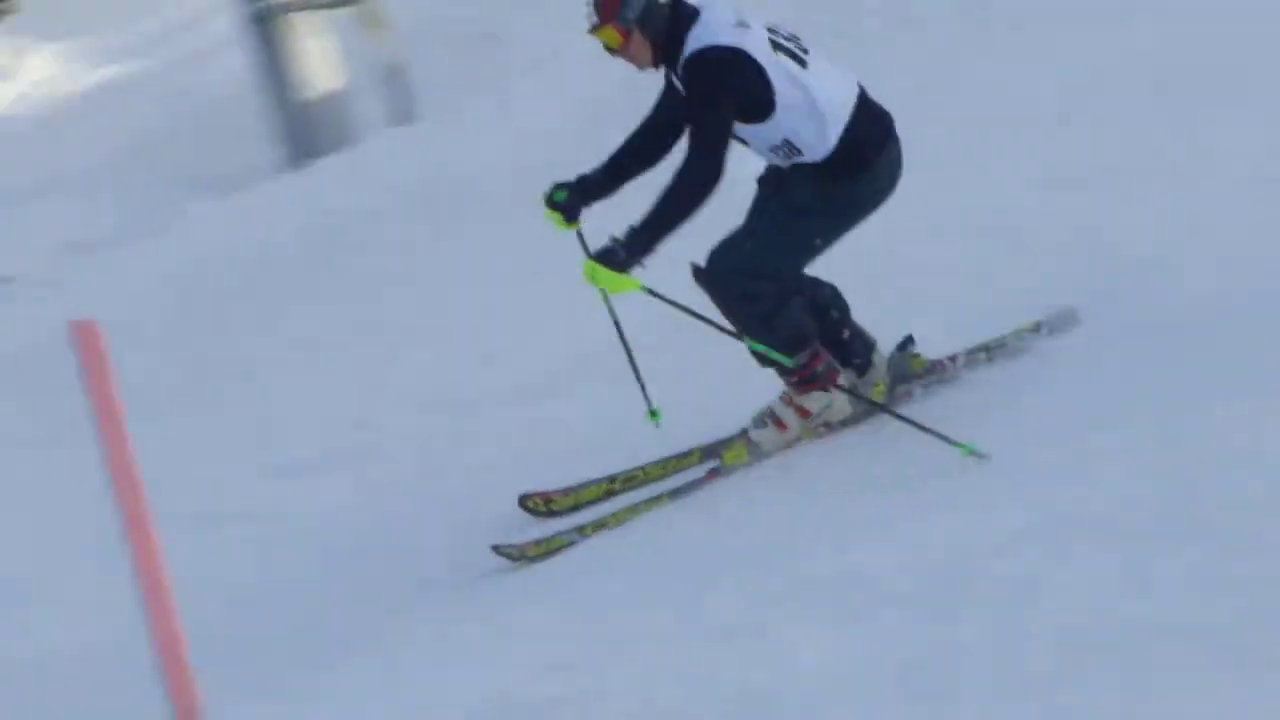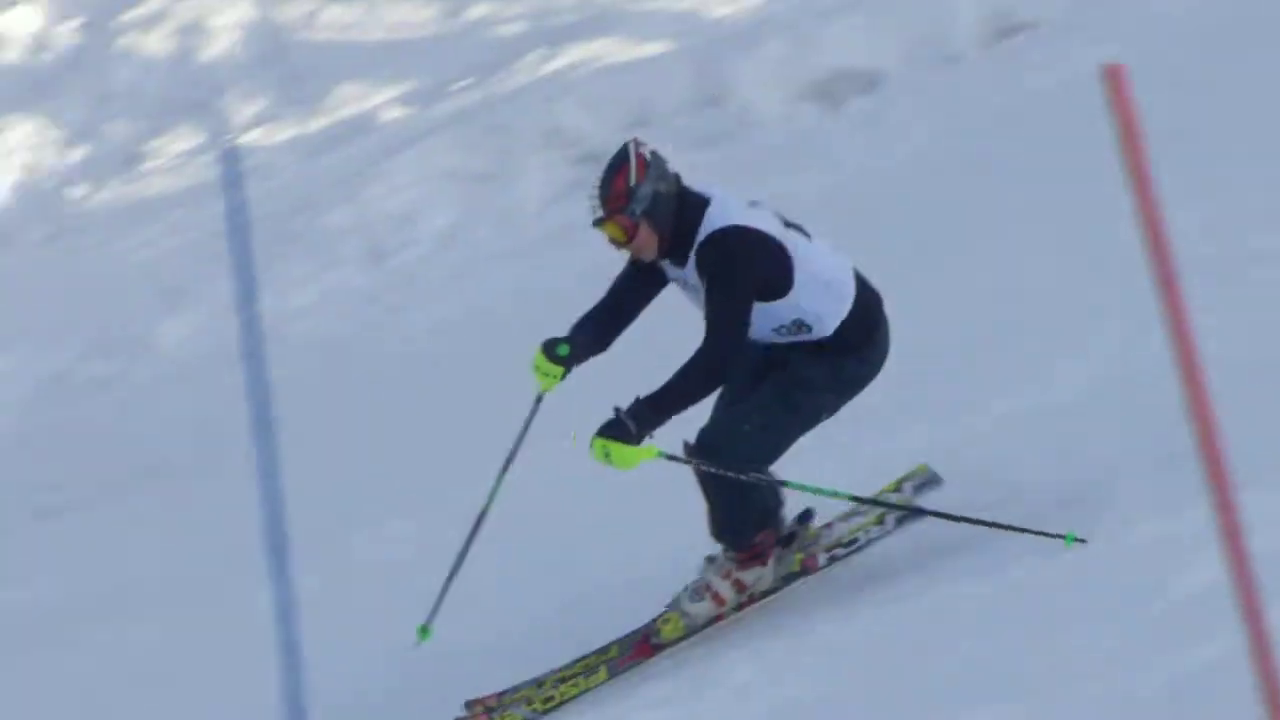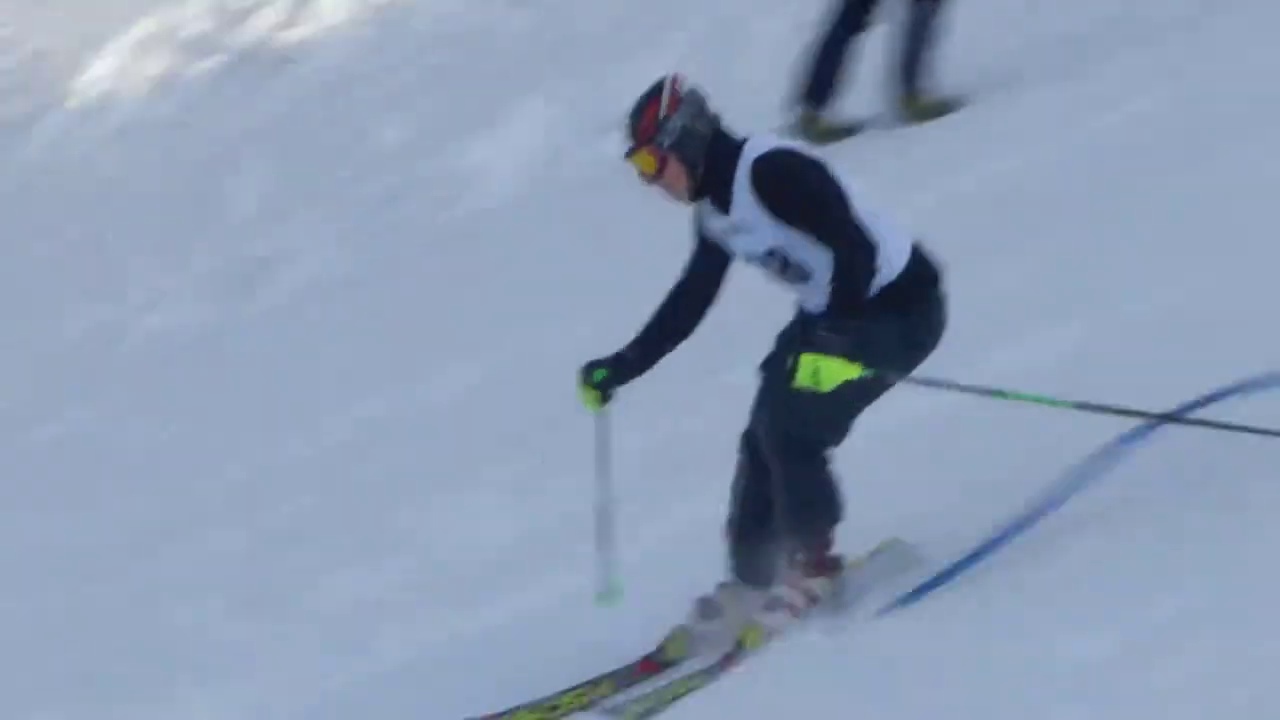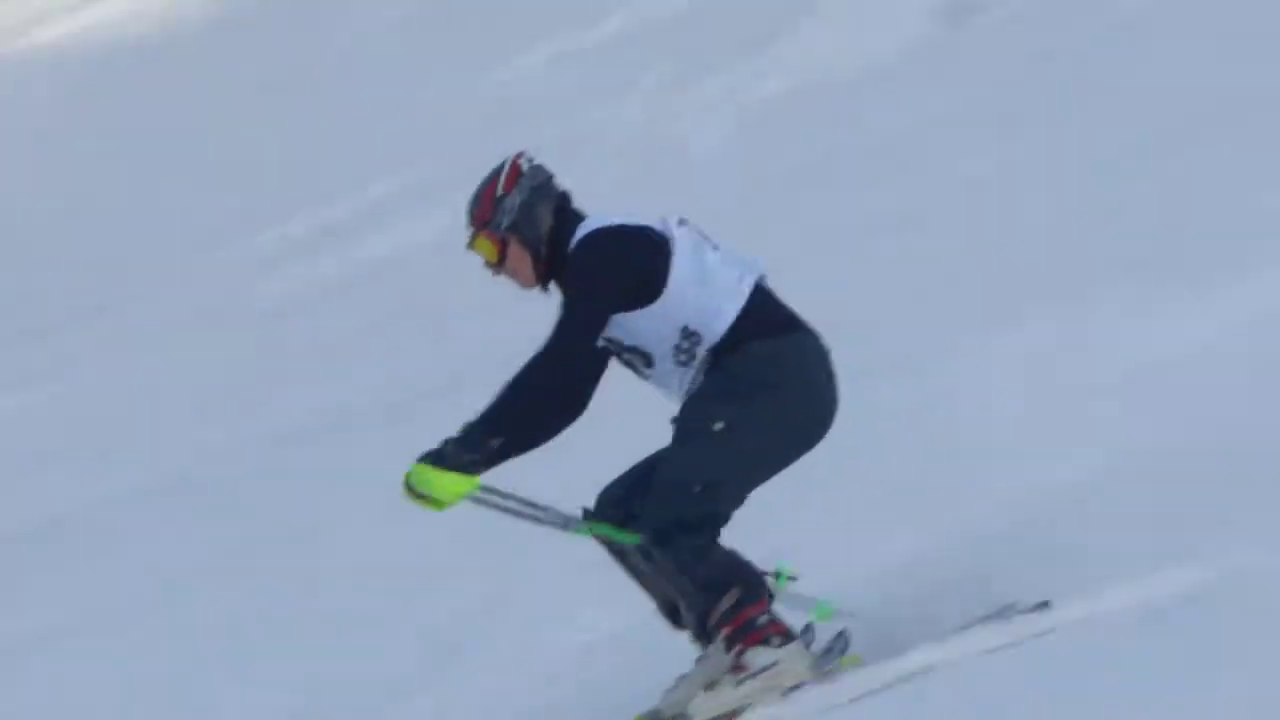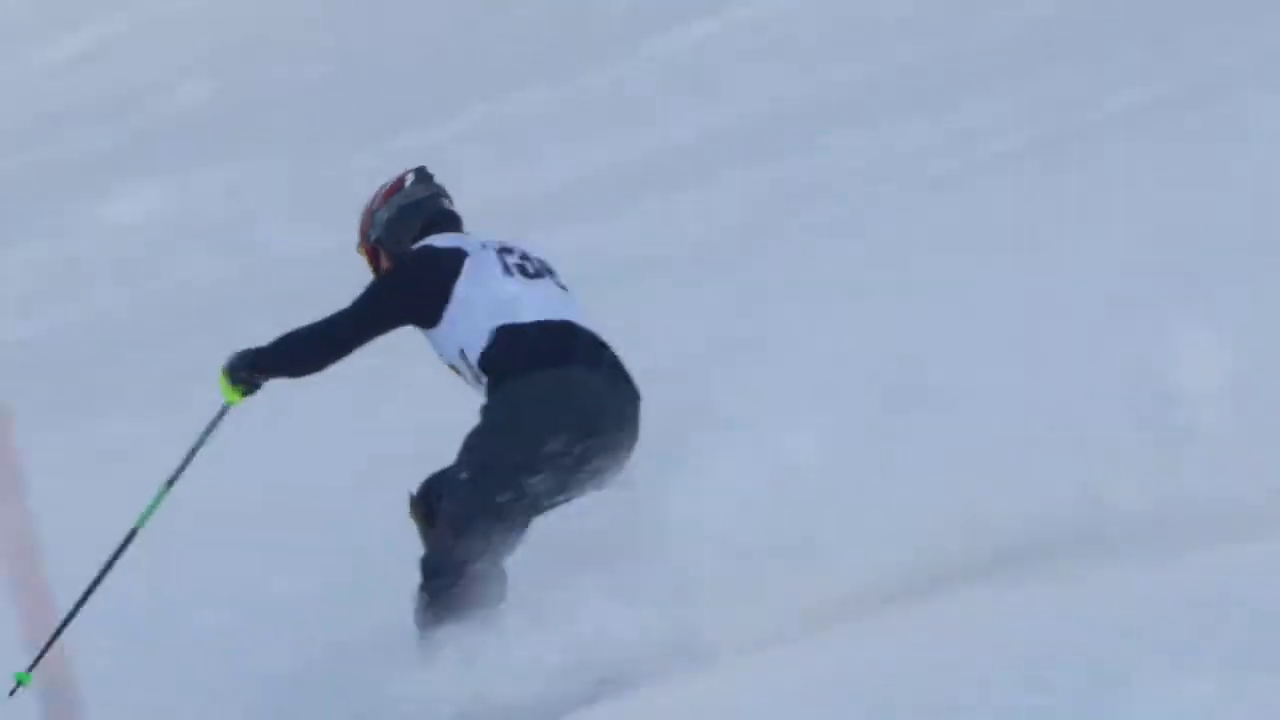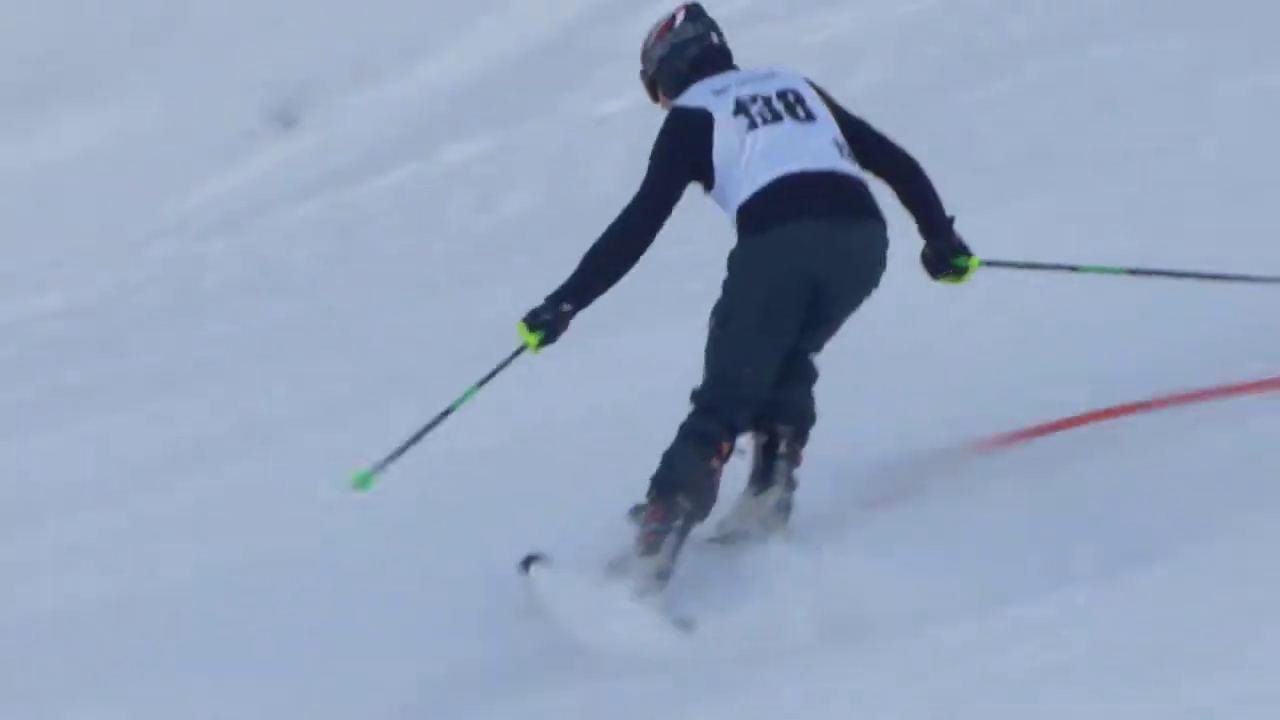
dt=0.4s
person 1, frame 1
left shoulder: (707, 61)
right shoulder: (700, 44)
left elbow: (701, 173)
right elbow: (654, 137)
left wrist: (628, 249)
right wrist: (584, 191)
left hip: (855, 170)
right hip: (814, 159)
left knee: (732, 276)
right knee: (760, 269)
left ankle: (816, 388)
right ankle: (857, 364)
person 1, frame 2
left shoulder: (729, 245)
right shoulder: (667, 243)
left elbow: (721, 353)
right elbow: (617, 306)
left wrist: (635, 422)
right wrist: (566, 348)
left hip: (845, 349)
right hip: (790, 338)
left knee: (724, 456)
right knee: (718, 455)
left ankle: (750, 563)
right ankle: (760, 542)
person 1, frame 3
left shoulder: (776, 168)
right shoulder: (713, 205)
left elbow: (858, 249)
right elbow: (690, 298)
left wrist: (834, 342)
right wrist: (621, 367)
left hip: (900, 306)
right hip: (834, 308)
left knee: (792, 425)
right knee: (768, 434)
left ankle: (808, 568)
right ankle: (750, 581)
person 1, frame 4
left shoulder: (601, 253)
right shoulder: (626, 264)
left elbow: (558, 368)
right elbow: (563, 401)
left wrist: (462, 451)
right wrist: (471, 454)
left hip: (770, 375)
left knee: (658, 529)
right knee: (622, 518)
left ankle: (767, 649)
right ankle: (746, 654)
person 1, frame 5
left shoulder: (427, 263)
right shoulder: (506, 258)
left elbow: (331, 337)
left wrist: (250, 366)
left hip: (539, 402)
right hip: (615, 412)
left knee: (457, 567)
right knee: (440, 507)
person 1, frame 6
left shoulder: (690, 116)
right shoulder: (798, 87)
left elbow: (639, 224)
right elbow: (896, 164)
left wrist: (563, 303)
right wrist: (941, 238)
left hip: (775, 249)
right hip: (862, 240)
left knee: (720, 407)
right knee: (788, 361)
left ankle: (661, 538)
right ankle: (766, 505)
